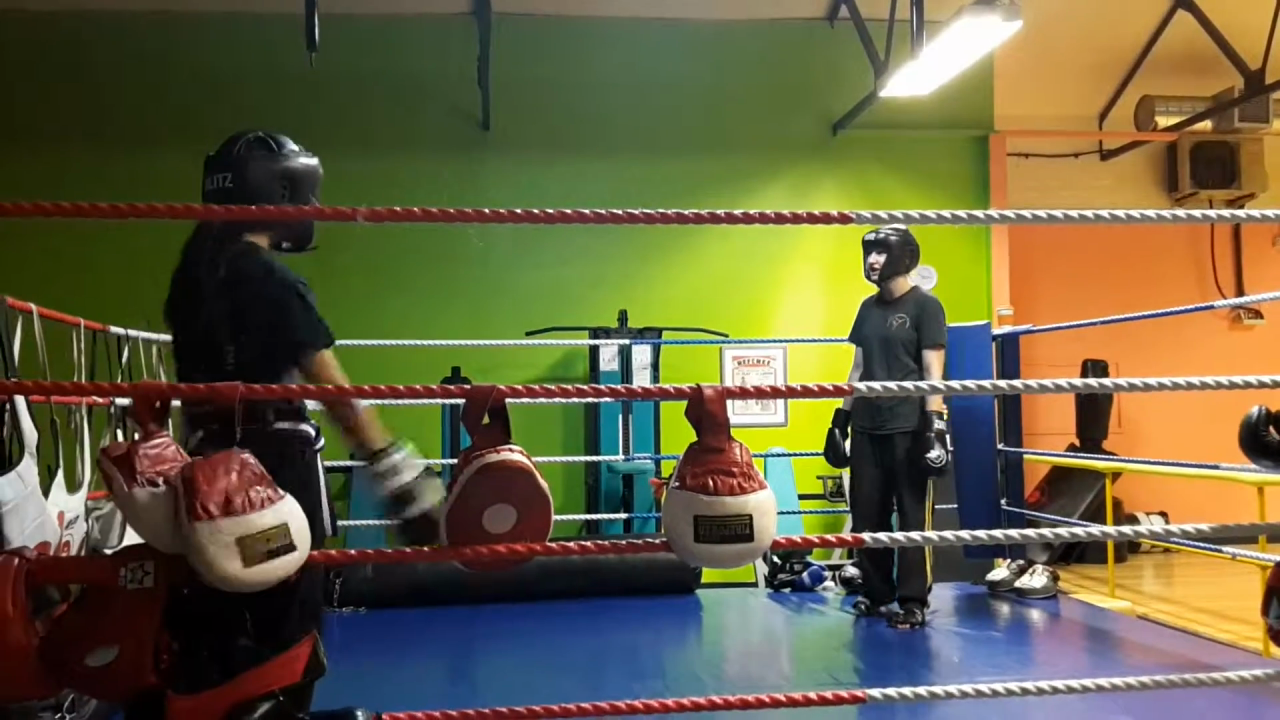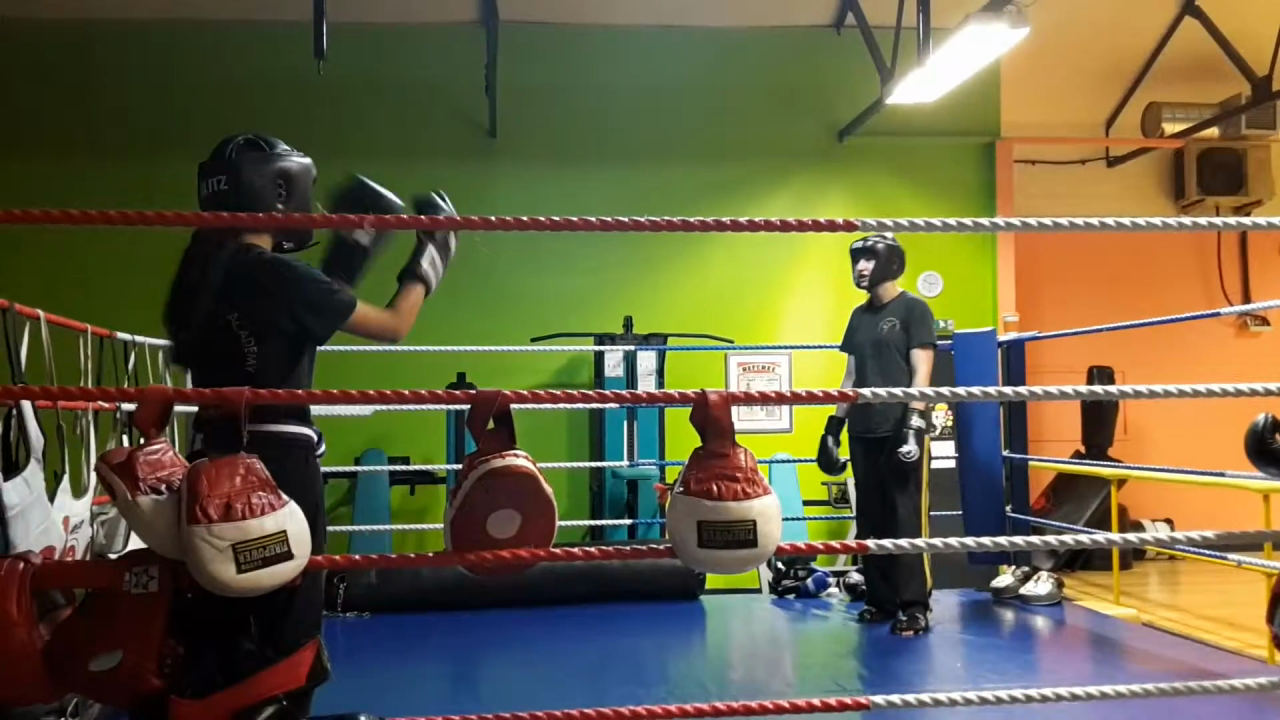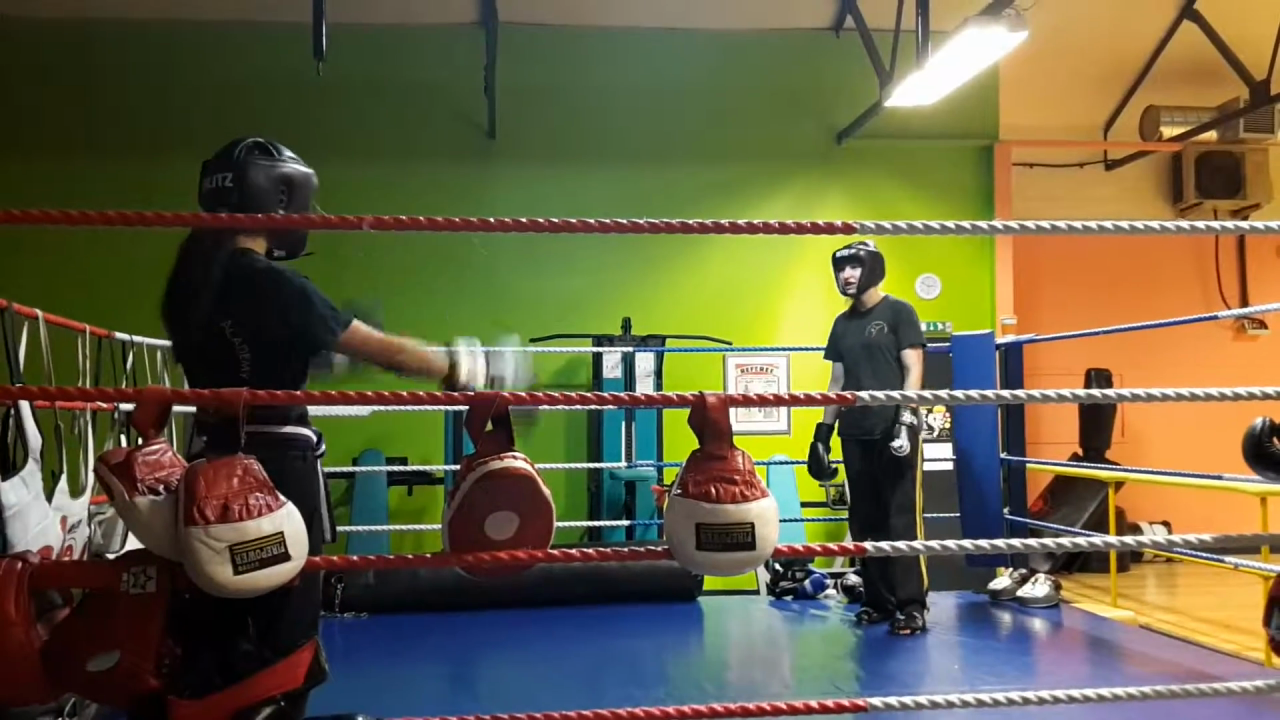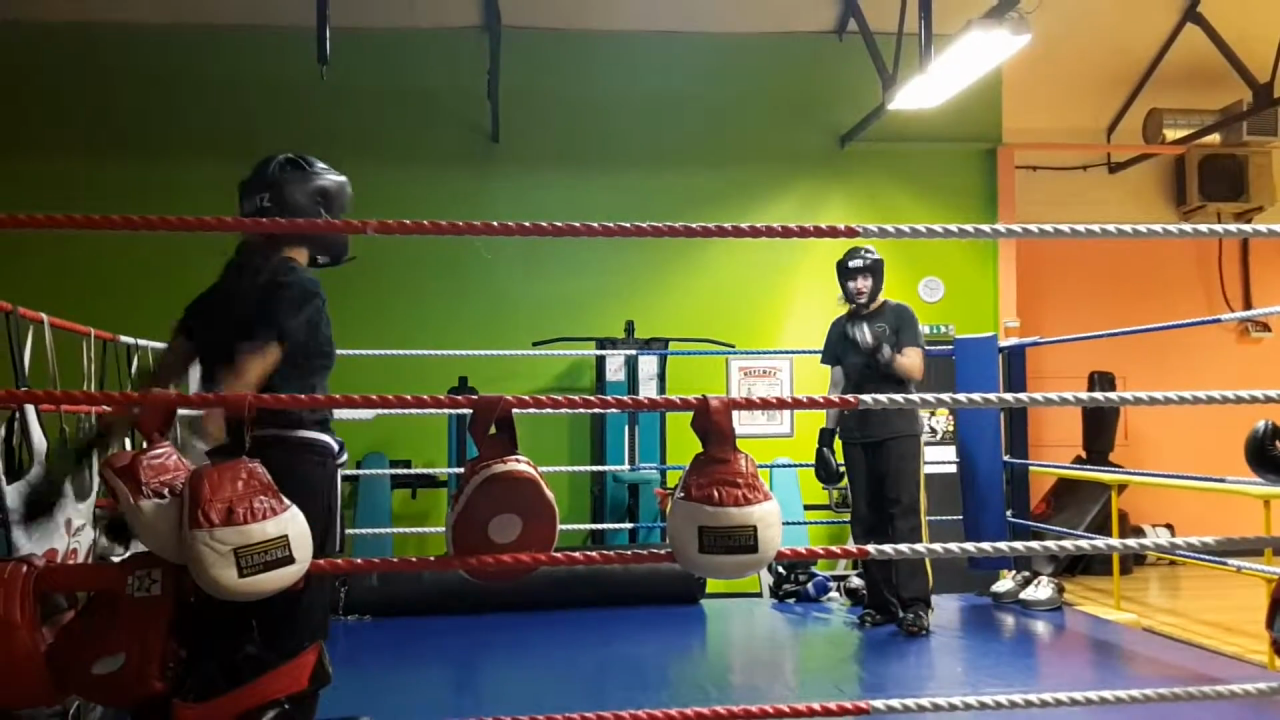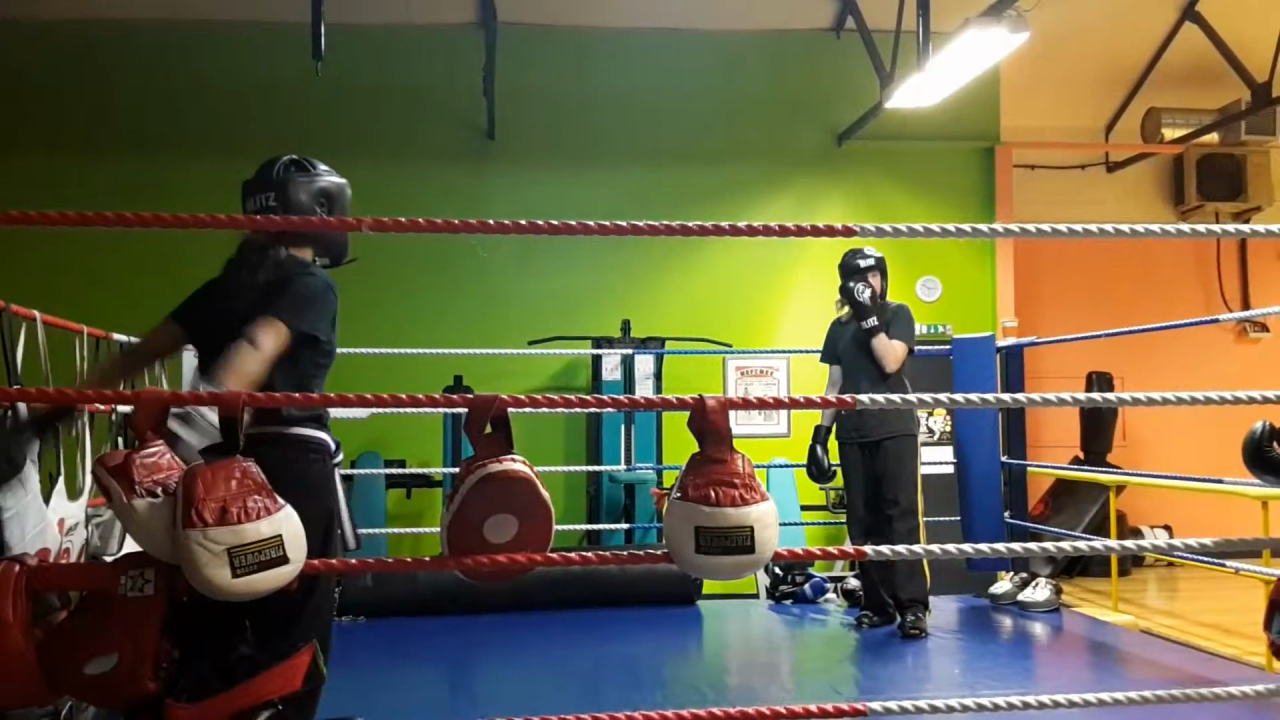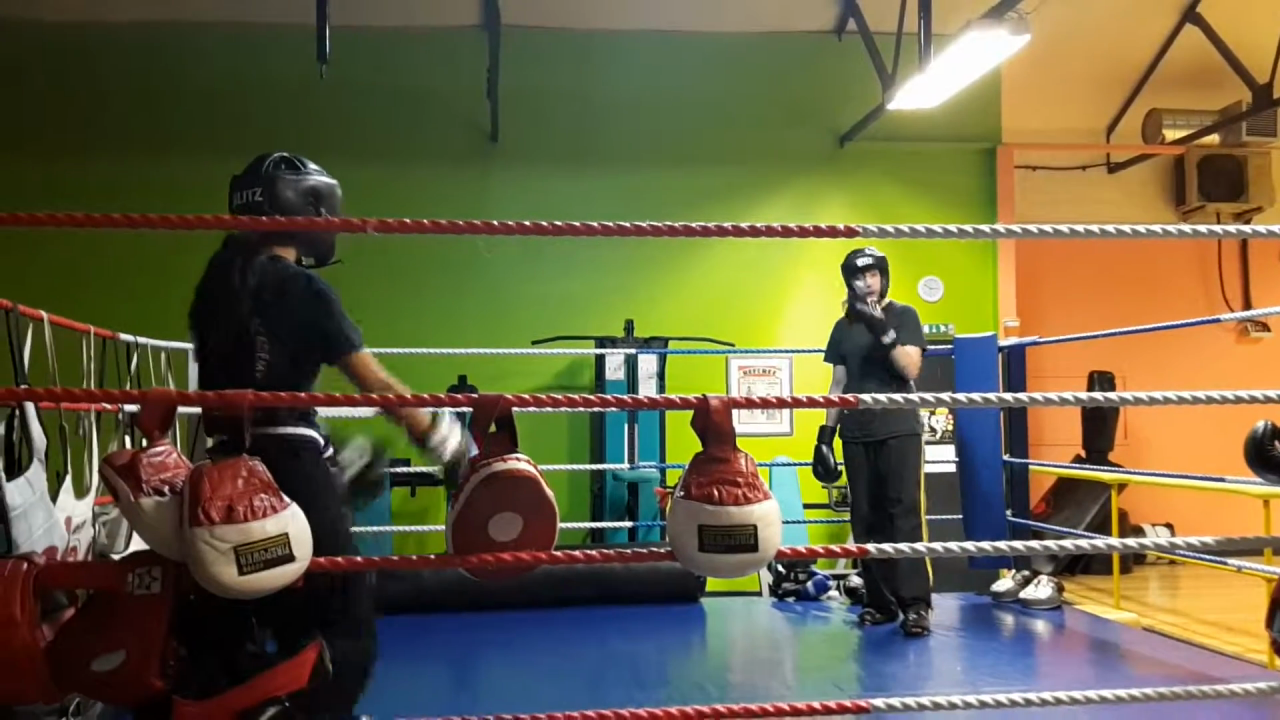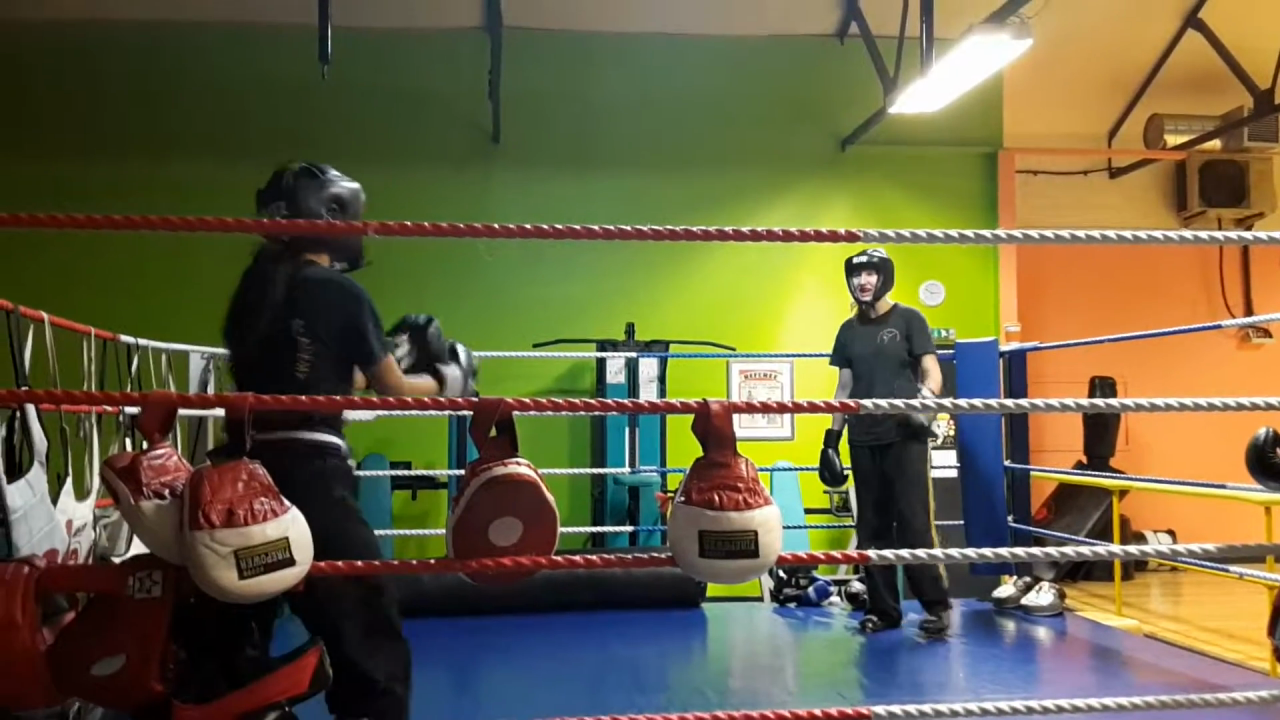
dt=0.3s
person 1, frame 1
left shoulder: (195, 278)
right shoulder: (272, 281)
right elbow: (335, 392)
right wrist: (407, 478)
left hip: (212, 459)
right hip: (271, 461)
left knee: (216, 625)
right knee: (282, 625)
person 1, frame 2
left shoulder: (203, 276)
right shoulder: (280, 277)
right elbow: (391, 326)
left wrist: (354, 248)
right wrist: (429, 256)
left hip: (215, 460)
right hip: (277, 463)
left knee: (211, 621)
right knee: (283, 625)
person 1, frame 3
left shoulder: (196, 279)
right shoulder: (273, 284)
right elbow: (385, 350)
left wrist: (332, 351)
right wrist: (469, 369)
left hip: (216, 463)
right hip: (277, 463)
left knee: (213, 621)
right knee: (282, 626)
person 1, frame 4
left shoulder: (234, 284)
right shoulder: (298, 291)
left elbow: (165, 369)
right elbow: (239, 384)
left hip: (238, 464)
right hip: (298, 468)
left knee: (223, 627)
right knee: (295, 631)
person 1, frame 5
left shoulder: (232, 283)
right shoulder: (310, 285)
left elbow: (147, 350)
right elbow: (258, 348)
right hip: (296, 465)
left knee: (215, 624)
right knee: (294, 630)
person 1, frame 6
left shoulder: (219, 287)
right shoulder: (301, 289)
right elbow: (372, 382)
left wrist: (339, 456)
right wrist: (442, 435)
left hip: (226, 466)
right hip: (289, 468)
left knee: (221, 630)
right knee: (343, 630)
person 1, frame 7
left shoulder: (253, 295)
right shoulder: (338, 292)
right elbow: (392, 386)
left wrist: (400, 348)
right wrist: (450, 378)
right hip: (309, 472)
left knee: (228, 633)
right knee: (367, 634)
person 2, frame 1
left shoulder: (925, 306)
right shoulder: (868, 307)
left elbow: (933, 371)
left wrist: (935, 427)
right wrist: (841, 419)
left hip: (907, 427)
right hip: (866, 427)
left knee: (912, 515)
right knee: (865, 514)
left ankle: (912, 601)
right ankle: (876, 593)
person 2, frame 2
left shoulder: (913, 309)
right shoulder: (859, 316)
left elbow: (921, 372)
left wrist: (914, 424)
right wrist: (833, 426)
left hip: (899, 430)
right hip: (863, 431)
left knee: (906, 519)
right knee: (870, 519)
left ankle: (915, 607)
right ankle: (882, 600)
person 2, frame 3
left shoulder: (898, 312)
right shoulder: (842, 323)
left elbow: (914, 371)
left wrist: (906, 421)
right wrist: (822, 433)
left hip: (893, 430)
right hip: (855, 433)
left knee: (901, 517)
right knee: (864, 519)
left ankle: (912, 605)
right ankle: (879, 600)
person 2, frame 4
left shoulder: (898, 315)
right shoulder: (840, 327)
left elbow: (915, 370)
left wrist: (878, 350)
right wrist: (826, 438)
left hip: (898, 430)
right hip: (856, 435)
left knee: (905, 514)
right knee: (866, 520)
left ankle: (915, 604)
right ankle: (881, 602)
person 2, frame 5
left shoulder: (897, 313)
right shoulder: (839, 327)
left elbow: (890, 362)
left wrist: (869, 317)
right wrist: (820, 434)
left hip: (895, 430)
right hip: (853, 434)
left knee: (901, 515)
right knee: (862, 521)
left ankle: (913, 606)
right ankle: (878, 603)
person 2, frame 6
left shoulder: (902, 316)
right shoulder: (844, 327)
left elbow: (910, 368)
left wrist: (881, 328)
right wrist: (826, 435)
left hip: (899, 429)
right hip: (857, 434)
left knee: (904, 514)
right knee: (866, 518)
left ankle: (916, 604)
right ankle: (880, 601)
person 2, frame 7
left shoulder: (908, 319)
right shoulder: (849, 330)
left elbow: (933, 374)
left wrist: (923, 399)
right wrist: (831, 438)
left hip: (904, 435)
right hip: (863, 440)
left knee: (913, 518)
right knee: (872, 524)
left ankle: (936, 605)
right ankle: (883, 607)
